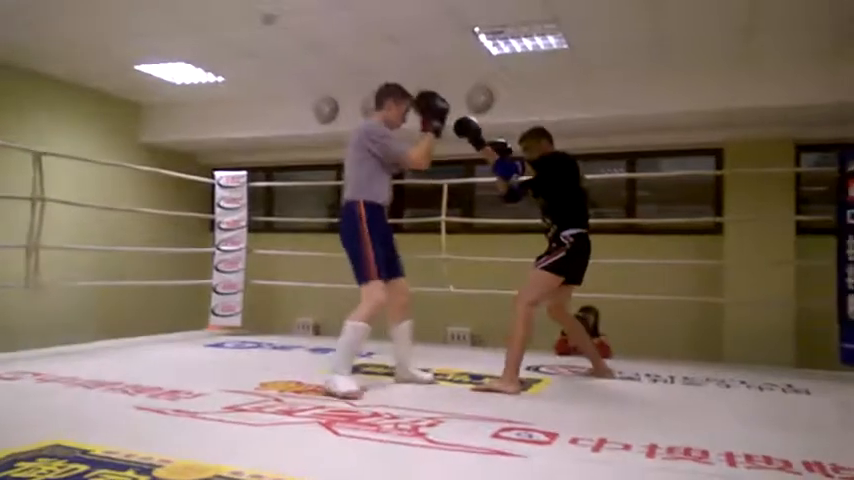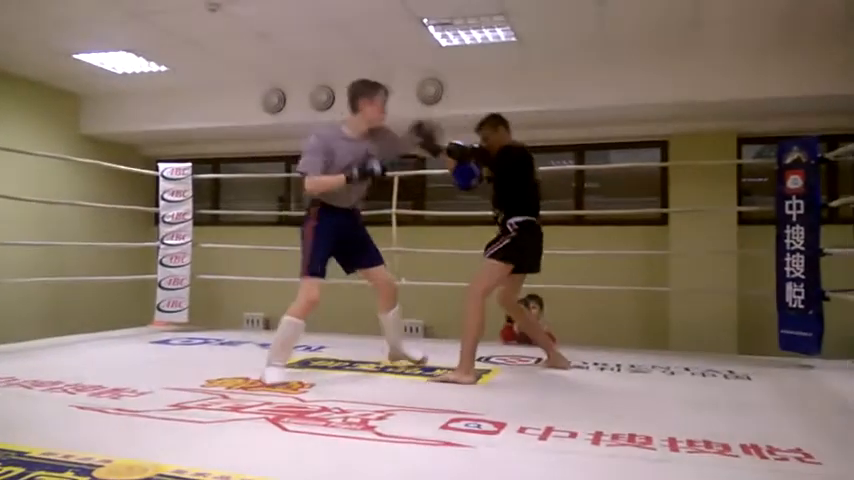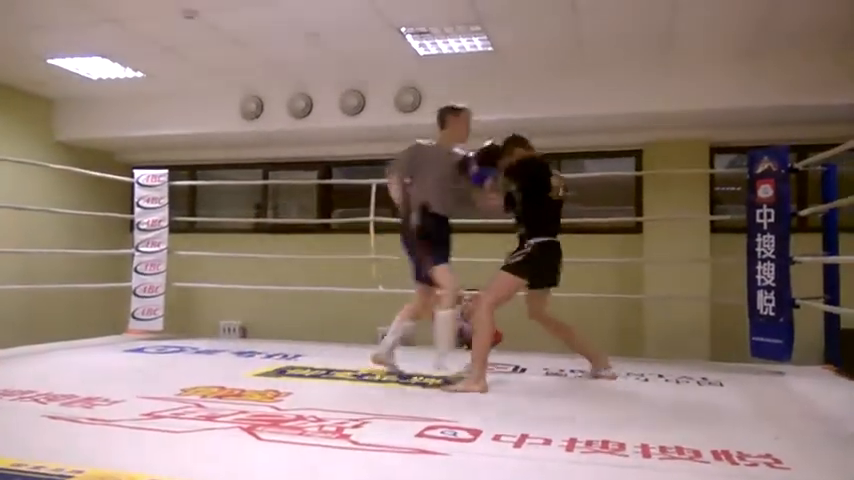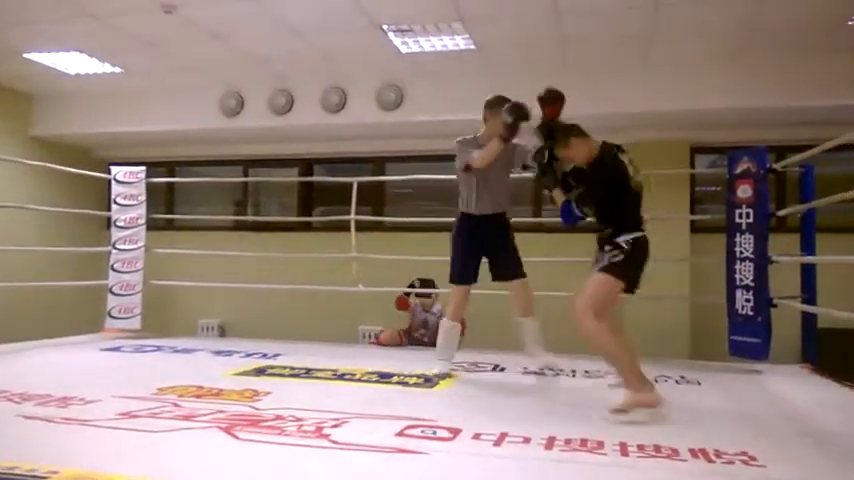
dt=0.7s
person 1, frame 1
left shoulder: (378, 135)
right shoulder: (372, 129)
left elbow: (417, 161)
right elbow: (415, 160)
left wrist: (428, 127)
right wrist: (435, 125)
left hip: (375, 218)
right hip: (361, 216)
left knee: (400, 294)
right knee: (376, 297)
left ankle: (403, 368)
right ankle: (339, 374)
person 1, frame 2
left shoulder: (377, 136)
right shoulder: (323, 137)
left elbow: (408, 151)
right elbow: (311, 186)
right wrist: (354, 175)
left hip: (350, 219)
right hip: (322, 218)
left knee: (386, 284)
right knee: (309, 295)
left ankle: (397, 348)
right ankle: (275, 363)
person 1, frame 3
left shoulder: (461, 159)
right shoulder: (421, 149)
left elbow: (482, 191)
right elbow: (393, 178)
left wrist: (474, 173)
right wrist: (406, 211)
left hip: (438, 230)
right hip: (419, 227)
left knee: (423, 299)
right knee: (448, 284)
left ankle: (384, 351)
right ankle: (443, 357)
person 1, frame 4
left shoulder: (511, 149)
right shoulder: (465, 145)
right elbow: (477, 161)
right wrist: (505, 133)
left hip: (498, 225)
right hip: (469, 225)
left knee: (523, 294)
right knee: (458, 299)
left ankle: (537, 354)
right ankle: (443, 361)
person 2, frame 1
left shoulder: (560, 161)
right shoulder: (544, 177)
left elbow: (510, 172)
right elbow: (507, 192)
left wrist: (479, 143)
right wrist: (500, 158)
left hip: (569, 243)
right hip: (567, 245)
left knee: (524, 302)
right knee: (557, 309)
left ankle: (509, 378)
right ankle: (599, 365)
person 2, frame 2
left shoulder: (513, 153)
right shoulder: (512, 157)
left elbow: (467, 178)
right elbow: (472, 176)
left wrist: (444, 153)
right wrist: (471, 158)
left hip: (517, 231)
right hip: (526, 234)
left knee: (476, 292)
right knee: (507, 300)
left ankle: (465, 369)
right ankle: (554, 356)
person 2, frame 3
left shoulder: (532, 166)
right shoulder: (548, 174)
left hip: (537, 249)
right hip: (543, 251)
left knee: (485, 303)
right knee: (538, 314)
left ankle: (476, 378)
right ankle: (598, 361)
person 2, frame 4
left shoulder: (603, 168)
right shoulder: (608, 154)
left elbow: (572, 215)
right elbow: (584, 190)
left wrist: (553, 186)
right wrist: (562, 175)
left hip: (623, 246)
right hip: (620, 246)
left knee: (585, 313)
right knee: (602, 317)
left ankle: (640, 388)
right ankle: (640, 385)
